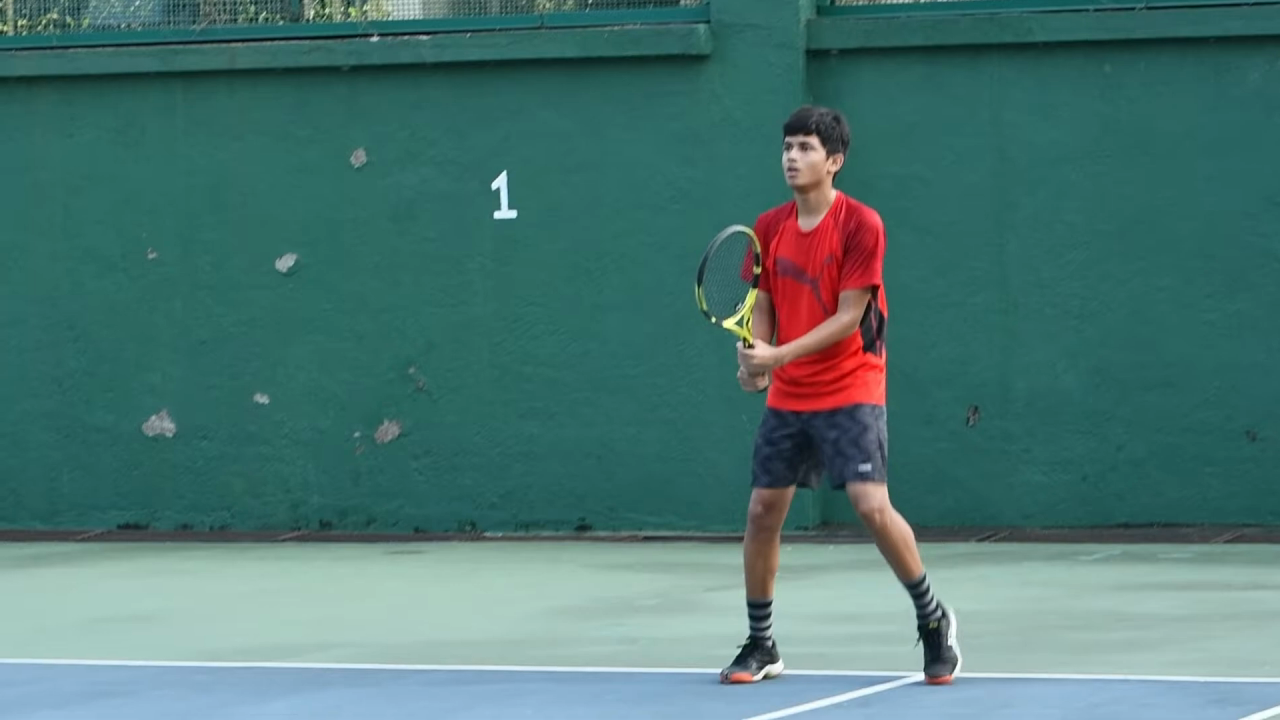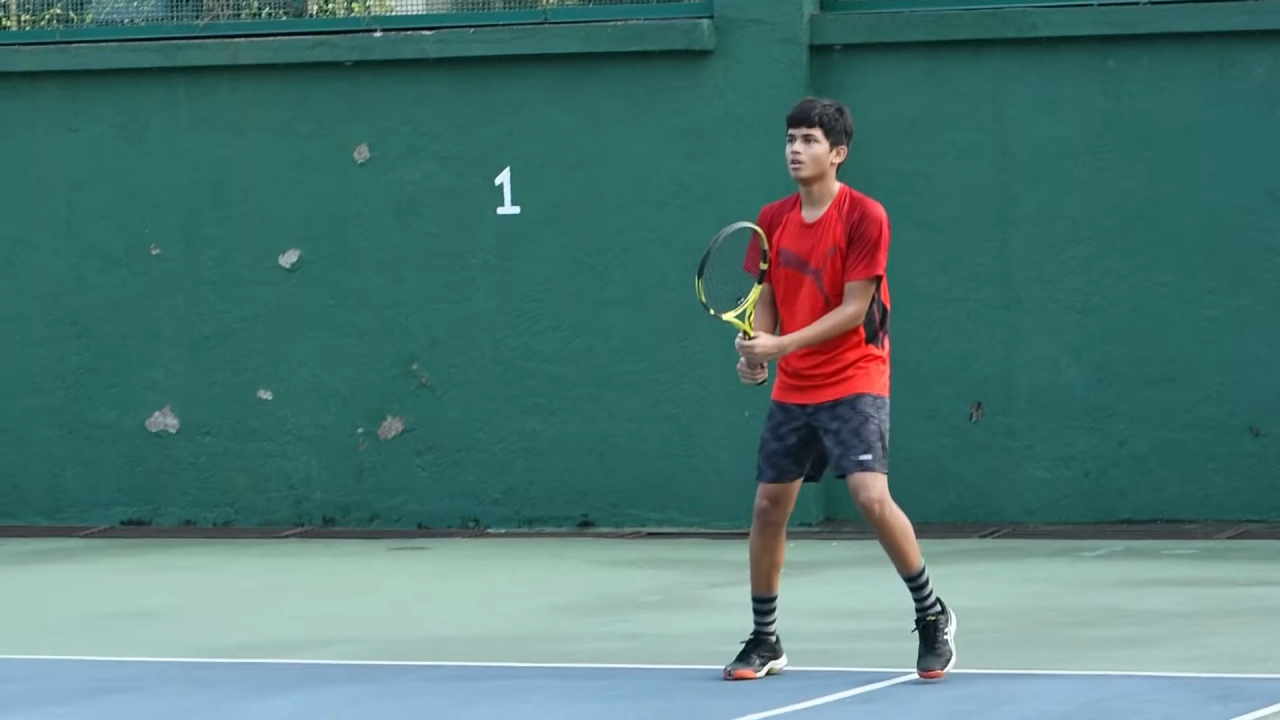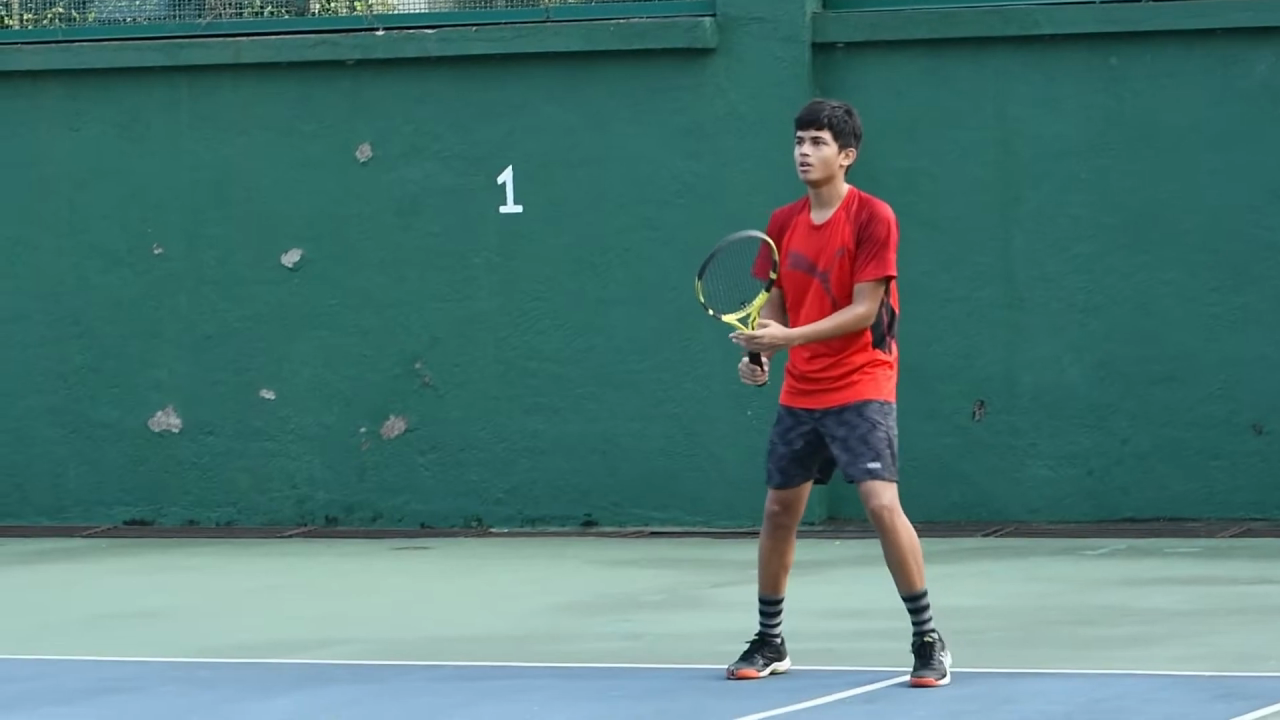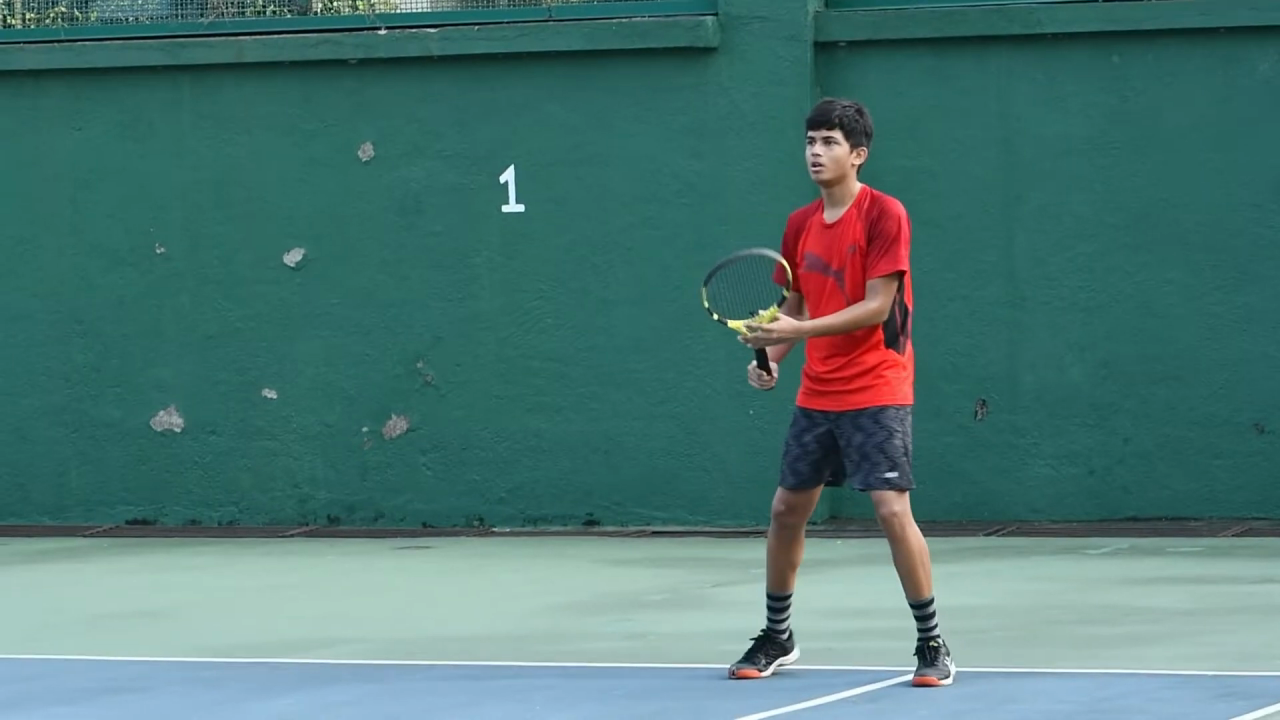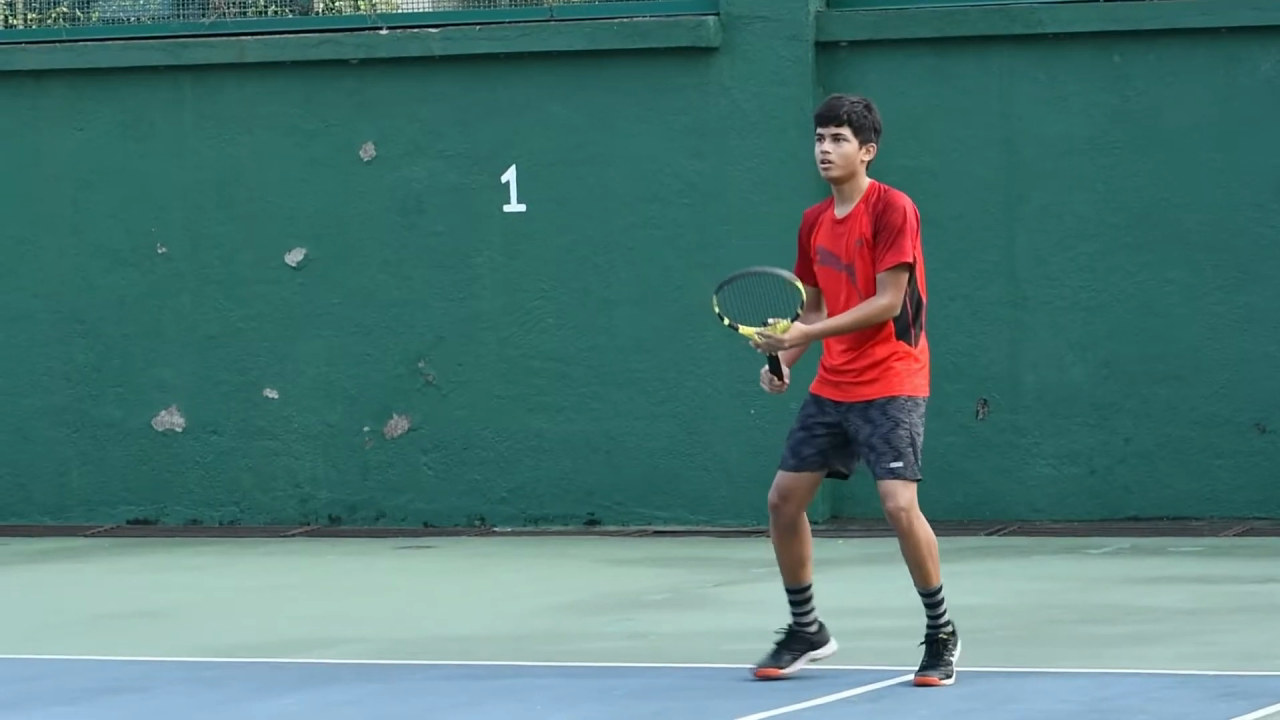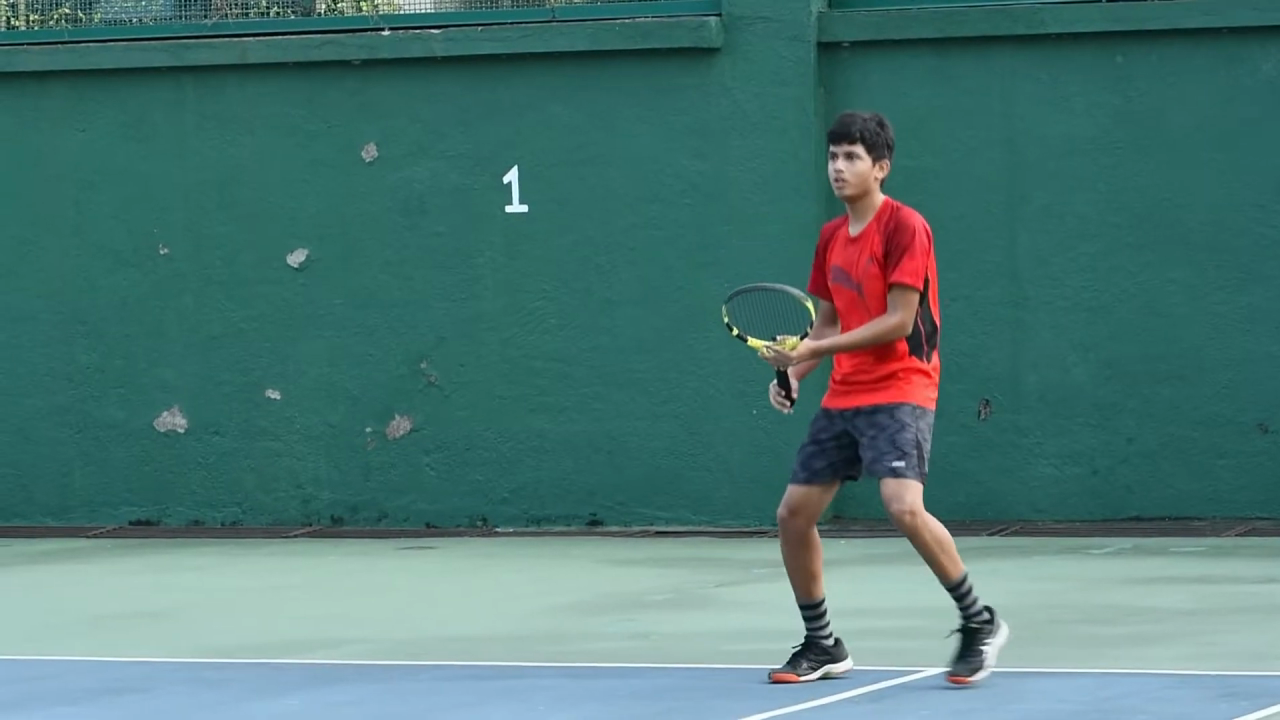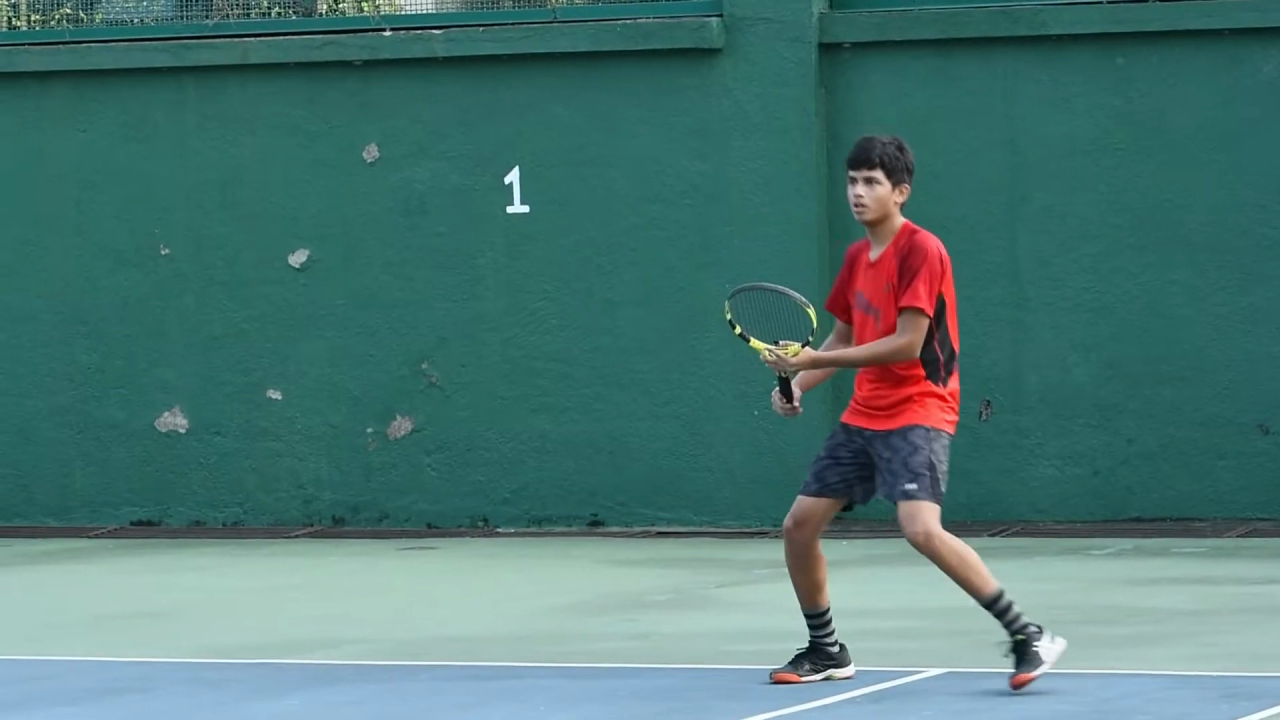
dt=0.2s
person 1, frame 1
left shoulder: (861, 224)
right shoulder: (769, 226)
left elbow: (848, 317)
left wrist: (780, 355)
right wrist: (755, 358)
left hip: (850, 392)
right hip: (787, 397)
left knee: (872, 506)
right knee: (761, 512)
left ankle: (932, 617)
right ankle: (760, 644)
person 1, frame 2
left shoulder: (866, 216)
right shoulder: (772, 218)
left elbow: (854, 309)
left wrist: (783, 345)
right wrist: (756, 350)
left hip: (855, 382)
right hip: (793, 390)
left knee: (871, 496)
right knee: (768, 508)
left ankle: (931, 612)
right ankle: (765, 639)
person 1, frame 3
left shoulder: (874, 217)
right shoulder: (782, 222)
left elbow: (864, 311)
left wrist: (788, 337)
right wrist: (757, 351)
left hip: (861, 389)
right hip: (799, 393)
left knee: (881, 505)
right knee: (778, 513)
left ankle: (928, 639)
right ankle: (769, 640)
person 1, frame 4
left shoulder: (885, 214)
right shoulder: (798, 225)
left elbow: (878, 306)
left wrist: (800, 329)
right wrist: (769, 355)
left hip: (877, 394)
right hip: (817, 396)
left knee: (892, 513)
right knee: (786, 512)
left ankle: (932, 645)
right ankle: (776, 636)
person 1, frame 5
left shoulder: (893, 207)
right shoulder: (813, 222)
left elbow: (889, 301)
left wrist: (809, 333)
right wrist: (785, 356)
left hip: (891, 384)
right hip: (832, 387)
left knee: (899, 506)
right knee: (783, 500)
left ankle: (941, 634)
right ankle: (806, 630)
person 1, frame 6
left shoulder: (905, 226)
right shoulder: (831, 236)
left elbow: (900, 321)
left wrist: (814, 348)
right wrist: (795, 371)
left hip: (900, 392)
right hip: (842, 398)
left knee: (903, 506)
right knee: (793, 517)
left ankle: (979, 621)
right ankle: (822, 644)
person 1, frame 7
left shoulder: (922, 250)
right shoulder: (856, 257)
left elbow: (906, 345)
left wrist: (814, 357)
right wrist: (798, 381)
left hip: (919, 413)
right hip: (862, 417)
left knee: (922, 530)
right knee: (798, 526)
left ankle: (1029, 635)
right ankle: (825, 648)
